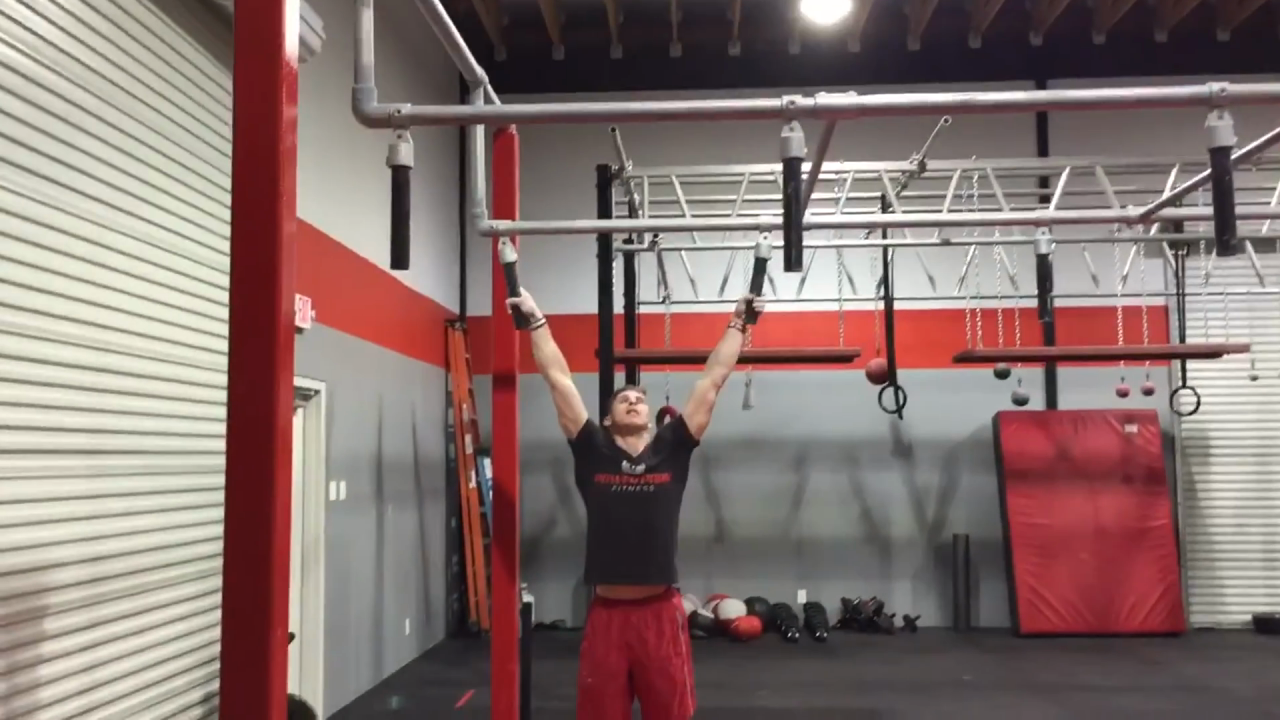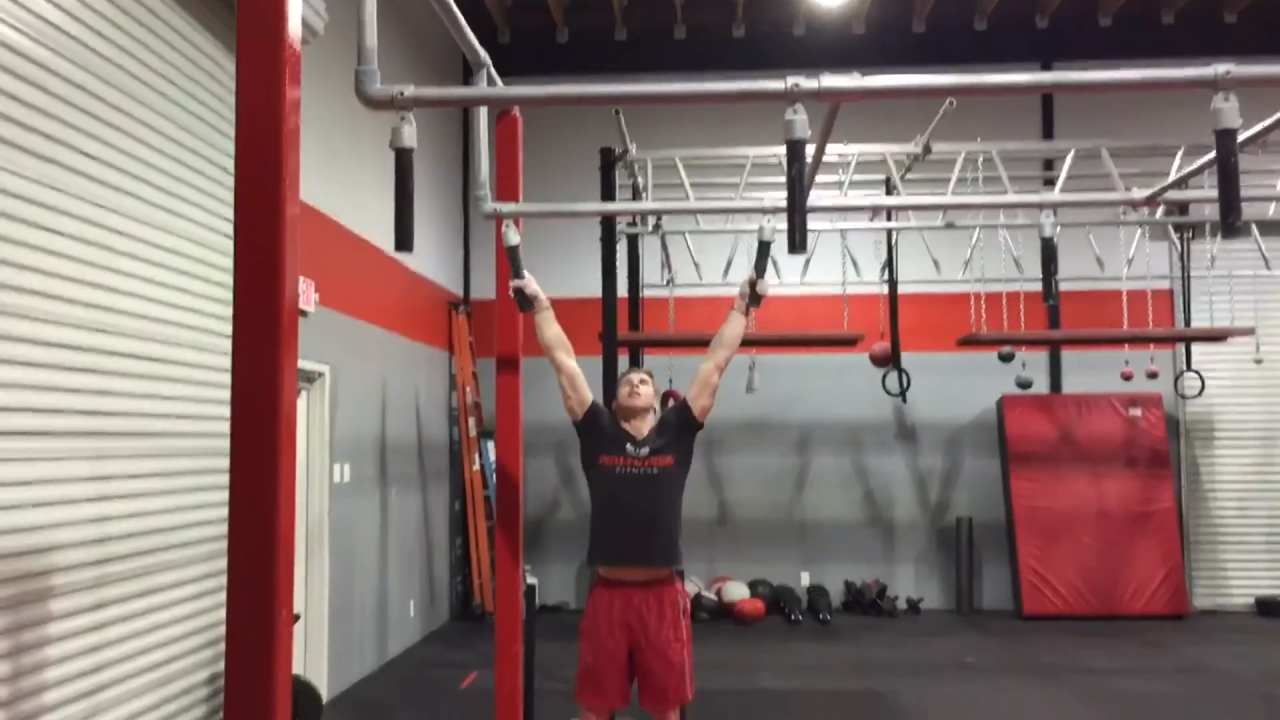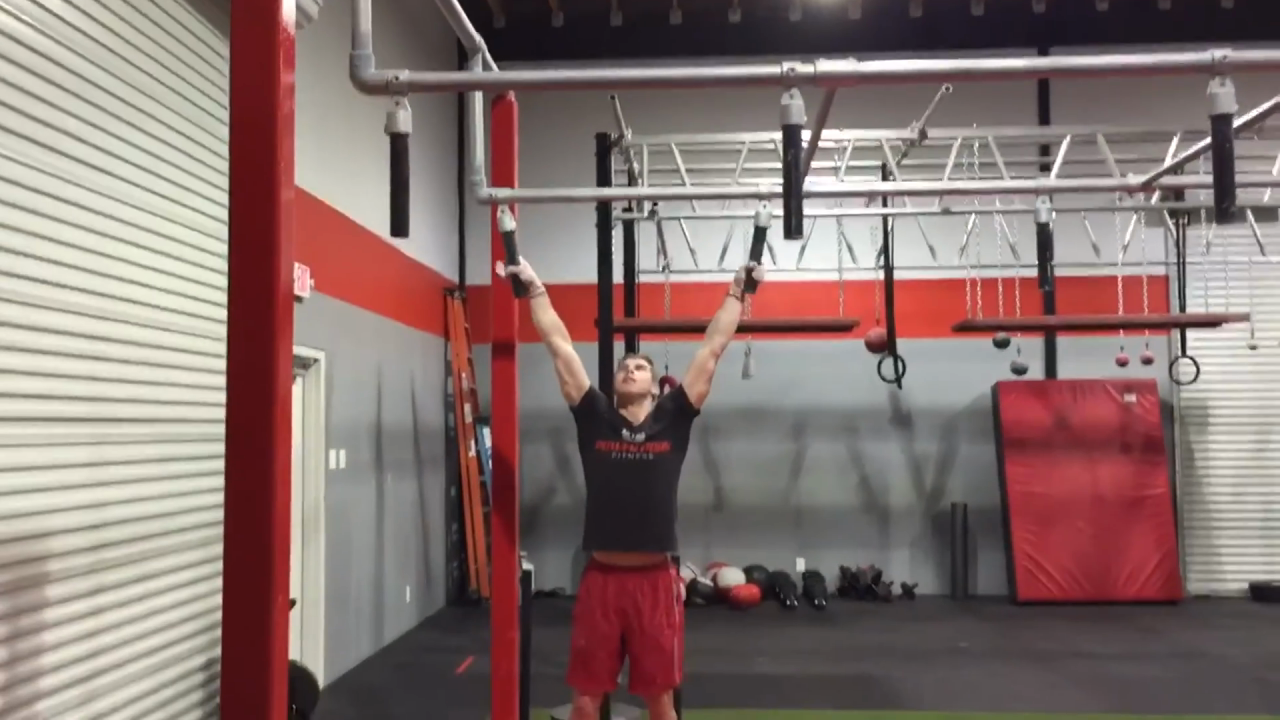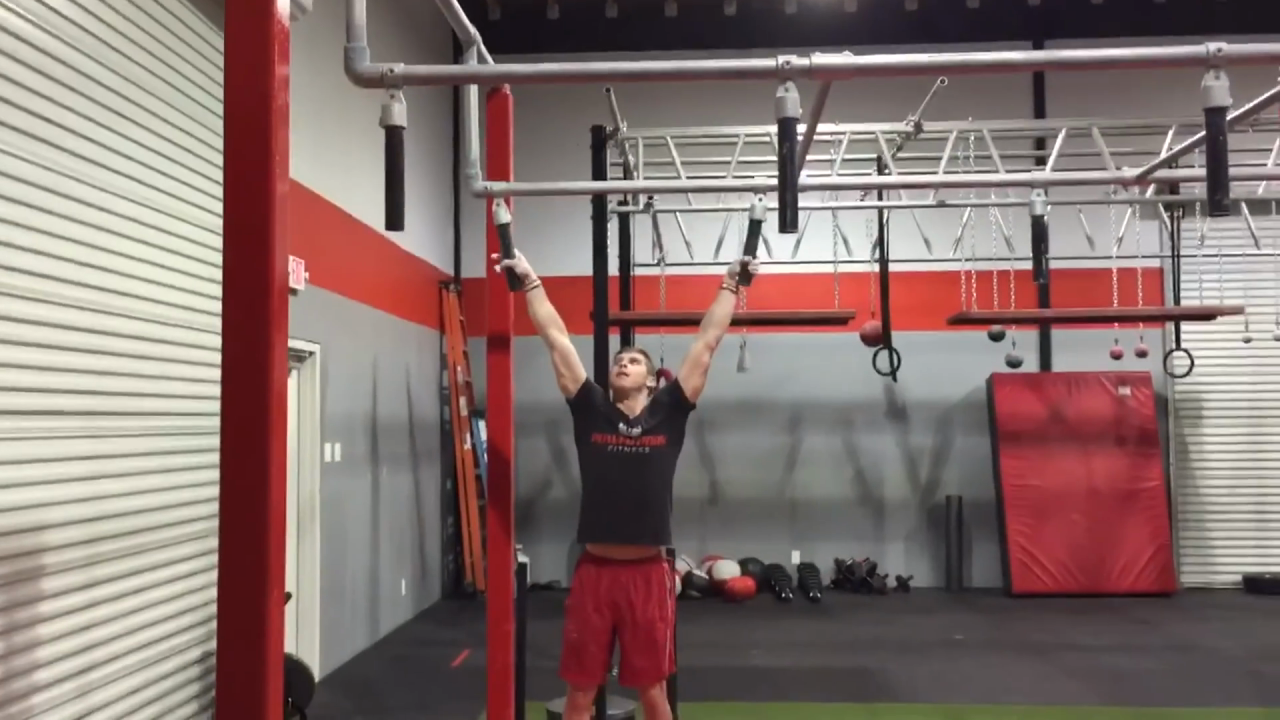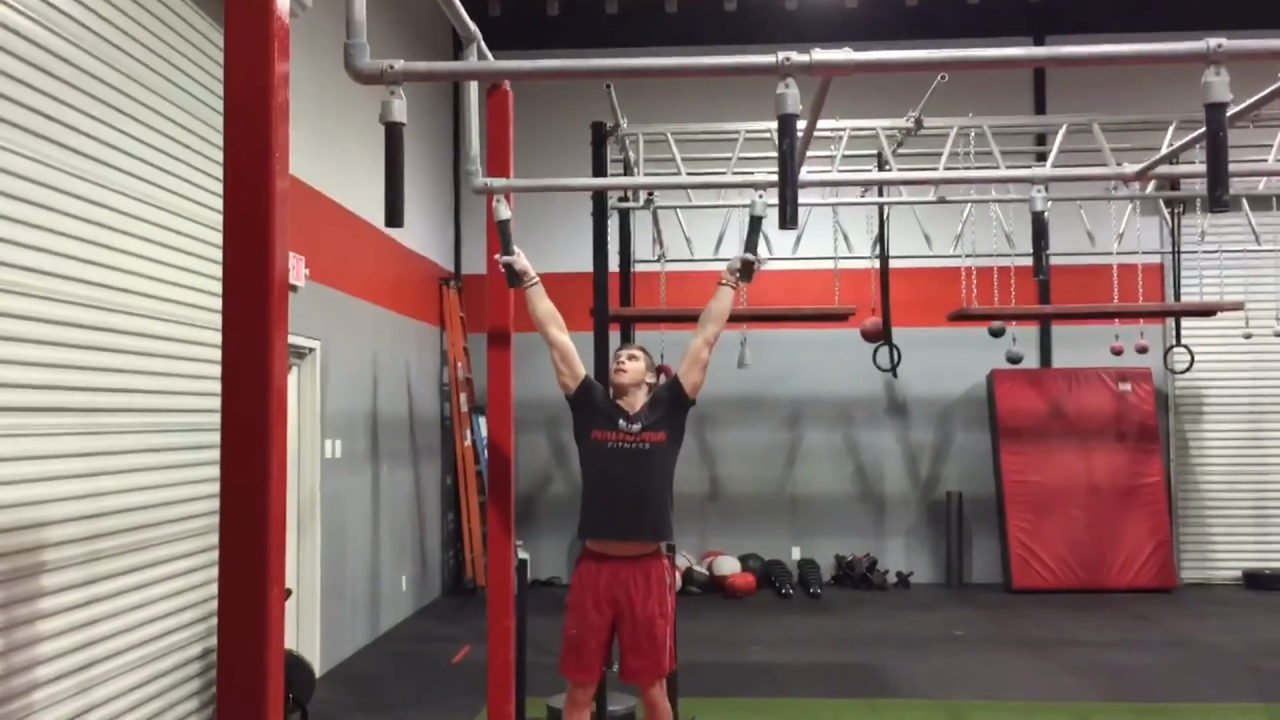
dt=0.1s
person 1, frame 1
left shoulder: (671, 449)
right shoulder: (593, 451)
left elbow: (713, 379)
right elbow: (558, 378)
left wrist: (737, 321)
right wrist: (535, 318)
left hip: (660, 612)
right hip: (607, 613)
person 1, frame 2
left shoulder: (676, 433)
right shoulder: (598, 433)
left elbow: (716, 363)
right elbow: (564, 361)
left wrist: (740, 305)
right wrist: (539, 301)
left hip: (661, 594)
right hip: (608, 593)
person 1, frame 3
left shoulder: (672, 418)
right shoulder: (595, 418)
left elbow: (712, 349)
right elbow: (561, 347)
left wrist: (736, 291)
right wrist: (534, 287)
left hip: (655, 580)
right hip: (602, 579)
person 1, frame 4
left shoulder: (669, 412)
right shoulder: (590, 410)
left elbow: (706, 341)
right elbow: (558, 341)
left wrist: (730, 283)
right wrist: (530, 279)
left hip: (647, 572)
right hip: (594, 571)
person 1, frame 5
left shoulder: (668, 408)
right shoulder: (590, 407)
left elbow: (706, 338)
right elbow: (557, 339)
left wrist: (729, 279)
right wrist: (529, 276)
left hip: (648, 569)
right hip: (594, 568)
